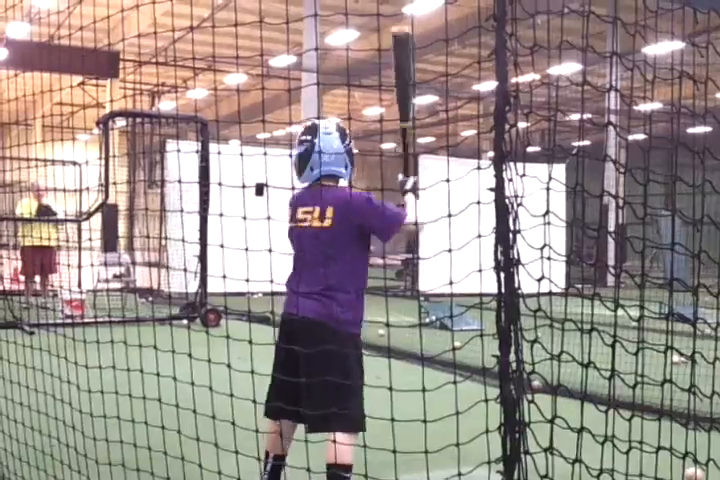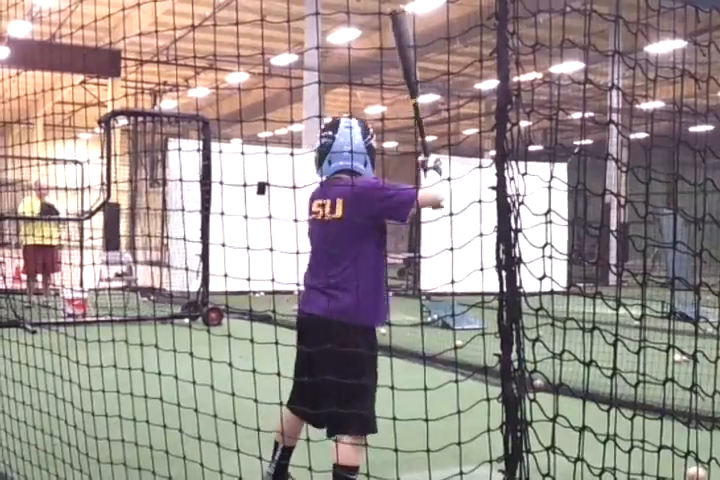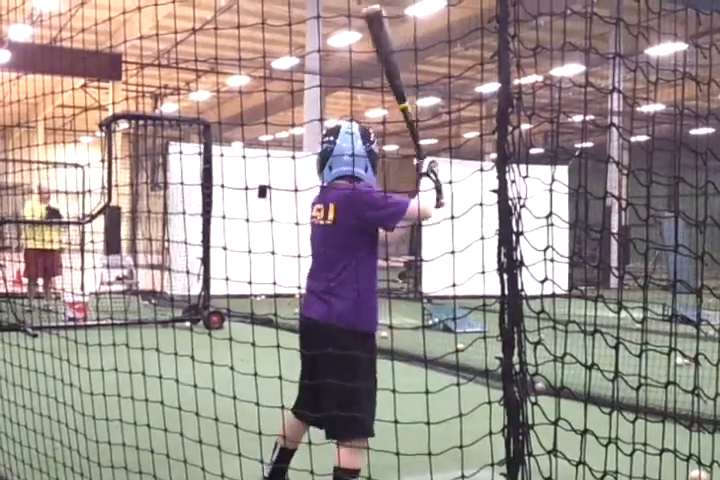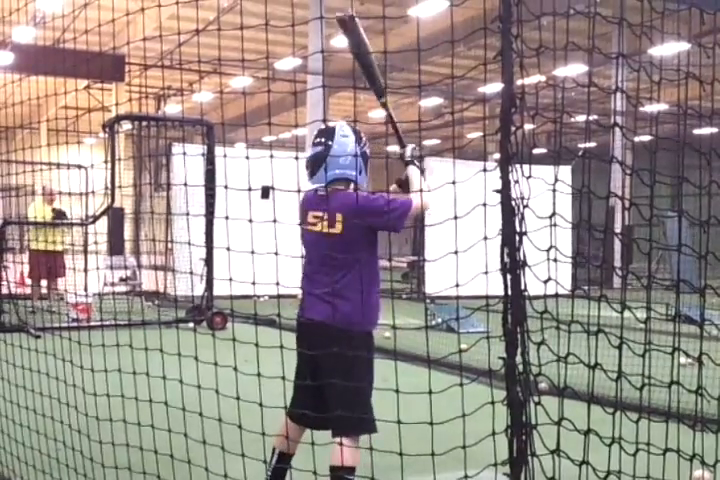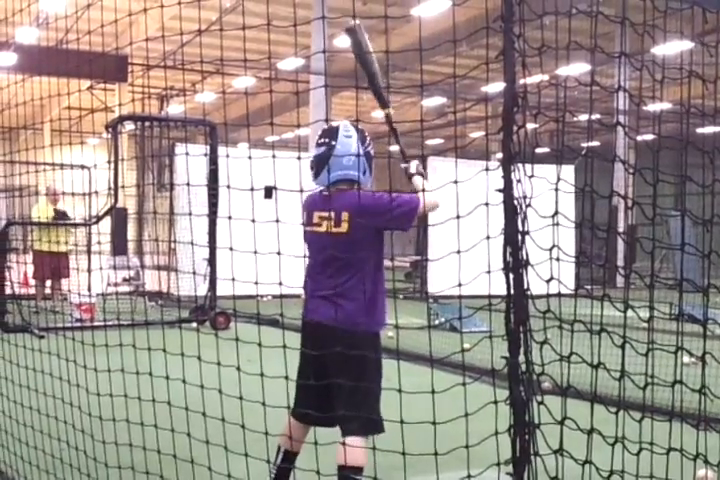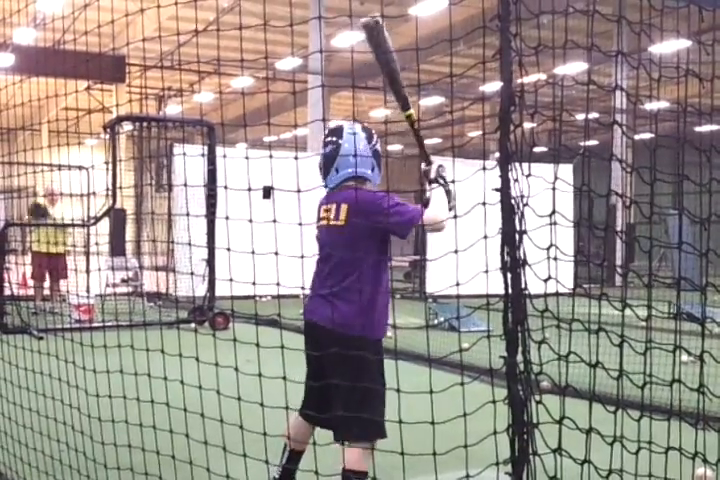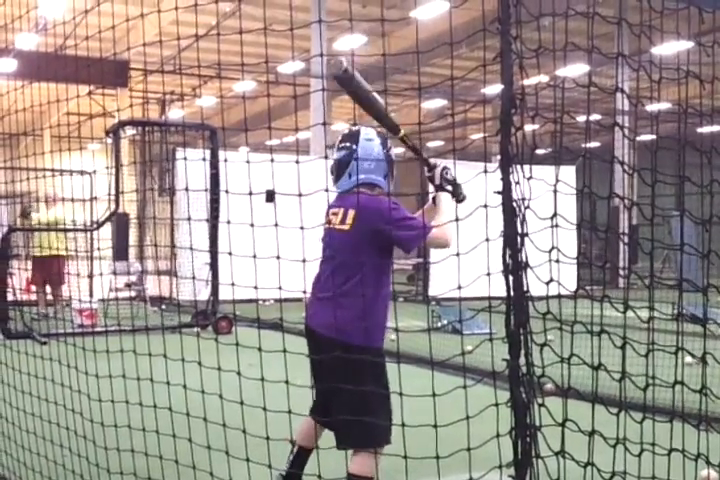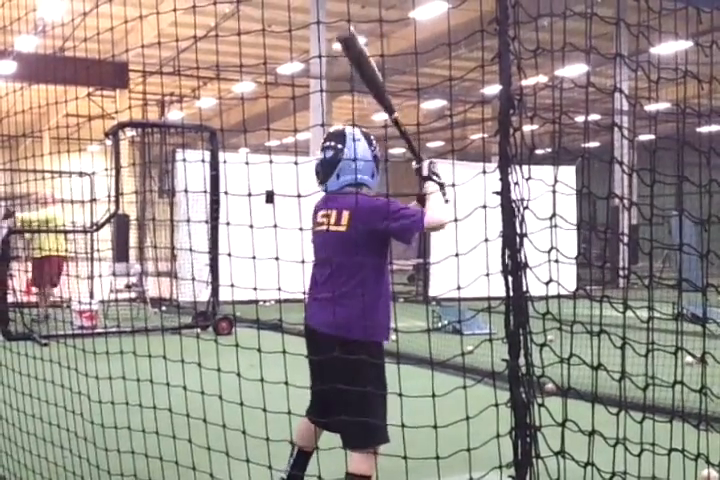
dt=0.3s
person 1, frame 1
left shoulder: (298, 203)
right shoulder: (354, 203)
right elbow: (412, 223)
left wrist: (378, 213)
left hip: (295, 318)
right hip: (335, 324)
left knee: (285, 409)
right knee: (343, 421)
person 1, frame 2
left shoulder: (318, 196)
right shoulder: (366, 193)
right elbow: (434, 198)
left wrist: (405, 200)
left hip: (311, 314)
right hip: (349, 320)
left knee: (302, 401)
right knee: (353, 419)
person 1, frame 3
left shoulder: (324, 200)
right shoulder: (357, 197)
left elbow: (378, 231)
right elbow: (422, 210)
left wrist: (404, 205)
left hip: (314, 319)
right hip: (347, 325)
left knee: (306, 406)
right knee: (353, 425)
person 1, frame 4
left shoulder: (309, 202)
right shoulder: (361, 205)
right elbow: (421, 203)
left wrist: (390, 193)
right wrist: (413, 168)
left hip: (311, 321)
right hip: (348, 327)
left knee: (301, 409)
right knee: (349, 423)
person 1, frame 5
left shoulder: (312, 204)
right shoulder: (369, 204)
right elbow: (430, 202)
left wrist: (393, 206)
right wrist: (417, 175)
left hip: (315, 322)
right hip: (354, 328)
left knee: (304, 409)
right knee: (357, 424)
person 1, frame 6
left shoulder: (328, 202)
right shoulder: (370, 202)
right elbow: (437, 220)
left wrist: (421, 199)
left hip: (318, 321)
right hip: (354, 329)
left knee: (312, 408)
right knee: (361, 427)
person 1, frame 7
left shoulder: (339, 206)
right shoulder: (377, 208)
left elbow: (405, 225)
right elbow: (441, 237)
left wrist: (437, 199)
right wrist: (445, 191)
left hip: (320, 326)
right hip: (354, 334)
left knee: (324, 408)
right knee: (370, 433)
person 1, frame 8
left shoulder: (323, 208)
right shoulder: (372, 208)
right elbow: (436, 220)
left wrist: (422, 195)
right wrist: (431, 182)
left hip: (319, 327)
right hip: (355, 333)
left knee: (320, 410)
right knee: (367, 432)
person 2, frame 1
left shoulder: (48, 204)
right shoulder: (24, 203)
right elbow: (20, 218)
left wrist: (51, 215)
right wrist: (36, 215)
left hip: (48, 244)
right hip: (30, 244)
left knee: (45, 273)
right knee: (30, 274)
left ankle: (44, 300)
right ankle: (28, 300)
person 2, frame 2
left shoulder: (51, 203)
right shoulder: (27, 202)
right elbow: (23, 217)
left wrist: (54, 215)
right wrist: (39, 214)
left hip: (50, 243)
right hip: (32, 243)
left knee: (48, 272)
right knee: (32, 273)
left ankle: (46, 298)
right ankle: (30, 299)
person 2, frame 3
left shoulder: (53, 207)
right shoulder: (30, 205)
right elbow: (28, 222)
left wrist: (58, 218)
right wrist: (45, 218)
left hip: (52, 246)
right hip: (34, 246)
left knee: (49, 276)
right knee: (33, 276)
left ankle: (48, 302)
right ankle: (31, 303)
person 2, frame 4
left shoulder: (58, 208)
right shoulder: (35, 206)
right elbow: (33, 223)
left wrist: (63, 220)
right wrist: (50, 220)
left hip: (56, 248)
right hip: (38, 247)
left knee: (53, 277)
right knee: (36, 277)
right ankle: (35, 304)
person 2, frame 5
left shoulder: (63, 209)
right shoulder: (39, 207)
right elbow: (37, 223)
left wrist: (66, 220)
right wrist: (52, 220)
left hip: (60, 249)
right hip: (42, 248)
left knee: (57, 277)
right knee: (41, 277)
right ankle: (39, 304)
person 2, frame 6
right shoulder: (38, 207)
right elbow: (30, 222)
left wrist: (48, 214)
right wrist: (33, 216)
left hip: (57, 249)
right hip: (40, 248)
left knee: (55, 279)
right knee: (38, 277)
left ankle: (55, 306)
right ankle: (37, 305)
person 2, frame 7
left shoulder: (59, 212)
right shoulder: (41, 213)
left elbow: (46, 219)
right elbow: (34, 227)
left wrist: (31, 215)
right wrist: (31, 219)
left hip: (56, 253)
right hip: (38, 253)
left knee: (55, 283)
right knee: (39, 283)
left ankle: (58, 309)
right ankle: (42, 311)
person 2, frame 8
left shoulder: (54, 212)
right shoulder: (41, 215)
left elbow: (35, 217)
right elbow: (32, 234)
left wrist: (18, 216)
left hip: (54, 254)
right hip: (38, 254)
left knee: (47, 283)
right knee: (39, 285)
left ankle: (43, 311)
right ankle: (43, 313)
